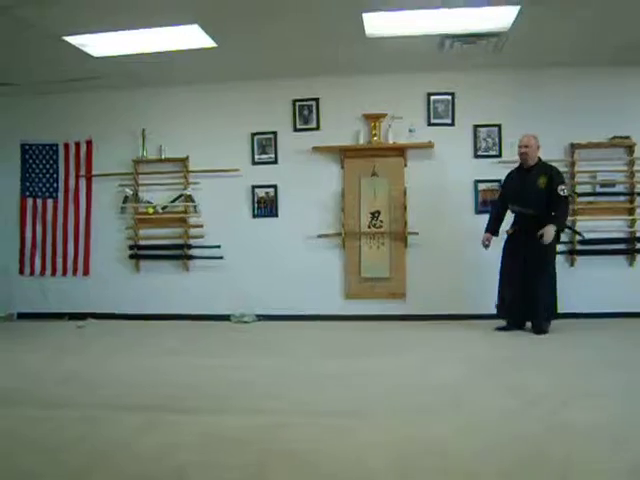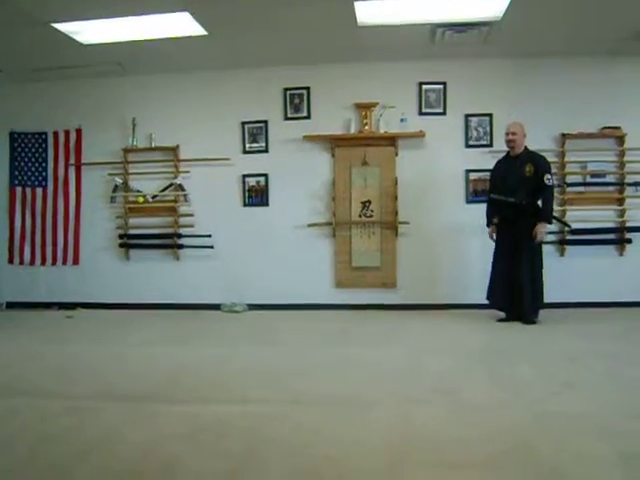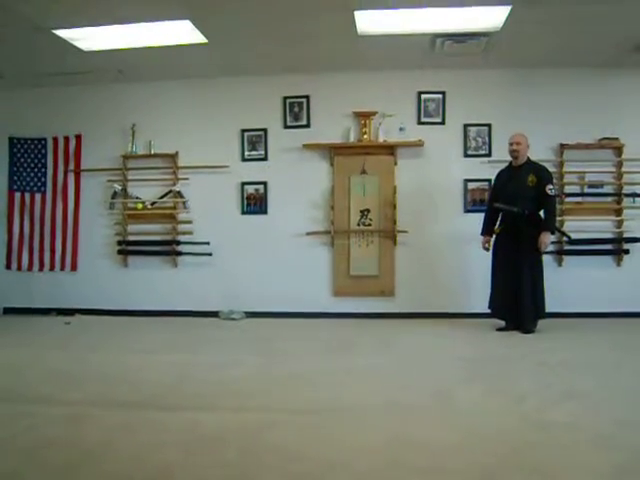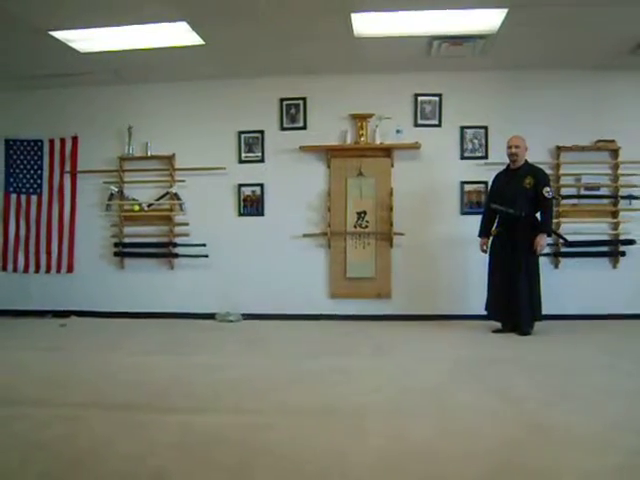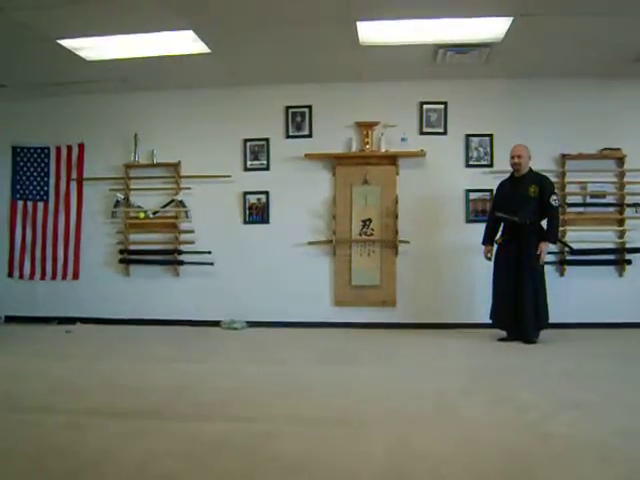
dt=1s
person 1, frame 1
left shoulder: (550, 173)
right shoulder: (512, 176)
left elbow: (562, 203)
right elbow: (500, 205)
left wrist: (553, 226)
right wrist: (490, 230)
left hip: (542, 232)
right hip: (518, 231)
left knee: (542, 276)
right knee: (512, 275)
left ankle: (541, 321)
right ankle: (515, 320)
person 1, frame 2
left shoulder: (538, 162)
right shoulder: (500, 165)
left elbow: (547, 194)
right elbow: (493, 196)
left wrist: (543, 222)
right wrist: (491, 223)
left hip: (529, 221)
right hip: (505, 222)
left knee: (528, 266)
right knee: (504, 266)
left ankle: (530, 311)
right ankle: (511, 310)
person 1, frame 3
left shoulder: (540, 172)
right shoulder: (502, 175)
left elbow: (549, 204)
right elbow: (493, 206)
left wrist: (547, 231)
right wrist: (487, 233)
left hip: (529, 231)
right hip: (506, 231)
left knee: (528, 276)
right knee: (504, 275)
left ankle: (529, 321)
right ankle: (511, 319)
person 1, frame 4
left shoulder: (537, 175)
right shoulder: (500, 177)
left elbow: (546, 206)
right elbow: (490, 208)
left wrist: (543, 233)
right wrist: (484, 234)
left hip: (526, 233)
right hip: (502, 233)
left knee: (525, 278)
right knee: (501, 278)
left ankle: (526, 323)
right ankle: (507, 321)
person 1, frame 5
left shoulder: (542, 182)
right shoulder: (504, 185)
left elbow: (553, 214)
right elbow: (494, 215)
left wrist: (548, 240)
right wrist: (488, 242)
left hip: (531, 240)
right hip: (508, 240)
left knee: (530, 286)
right knee: (505, 286)
left ankle: (531, 331)
right ankle: (512, 330)
